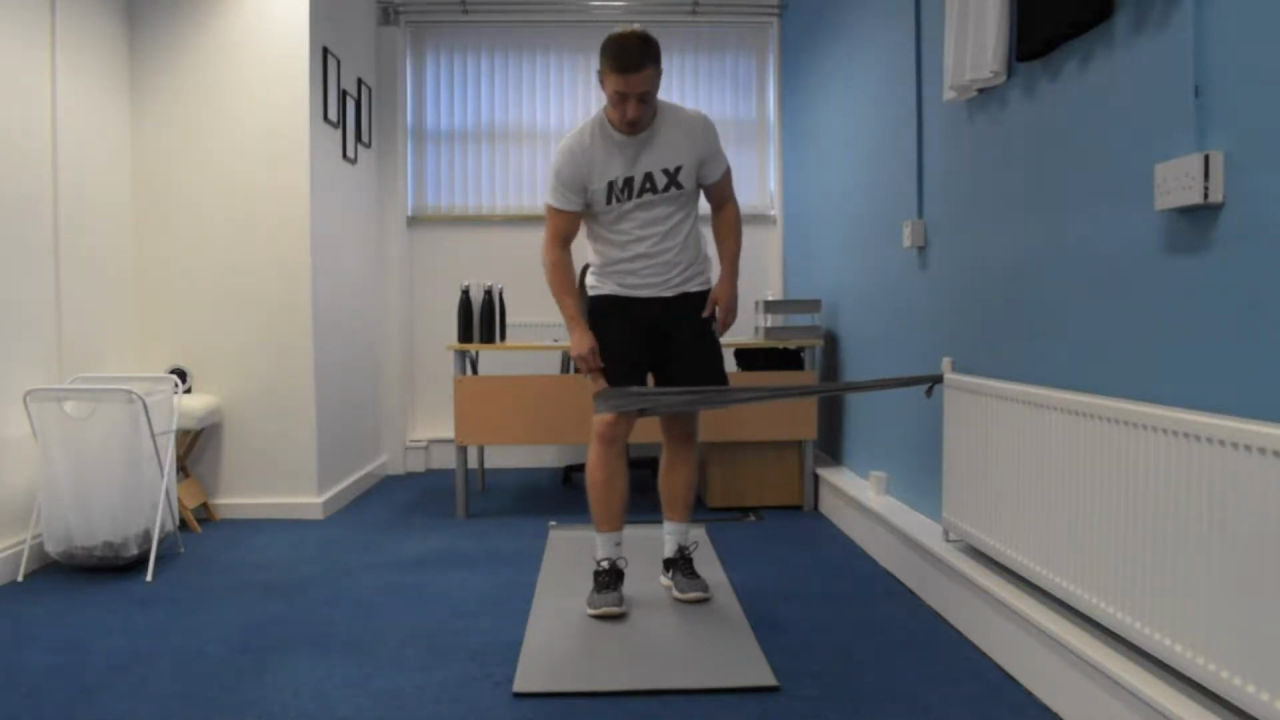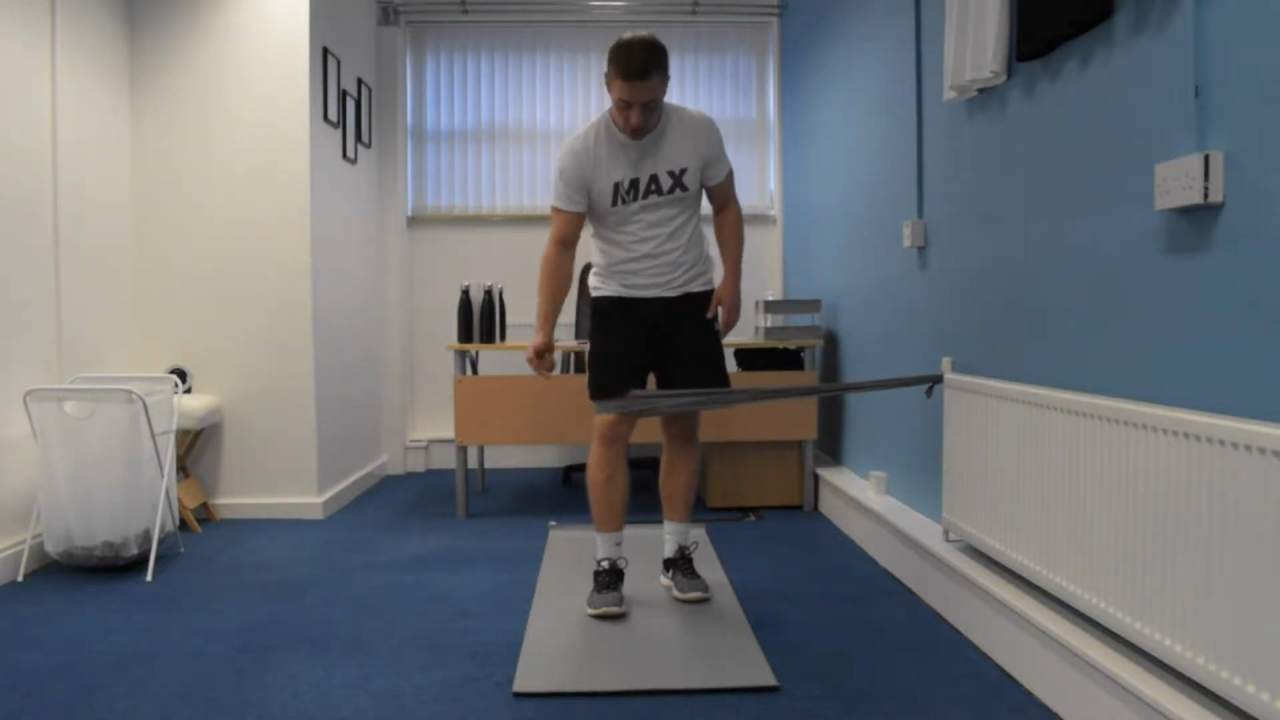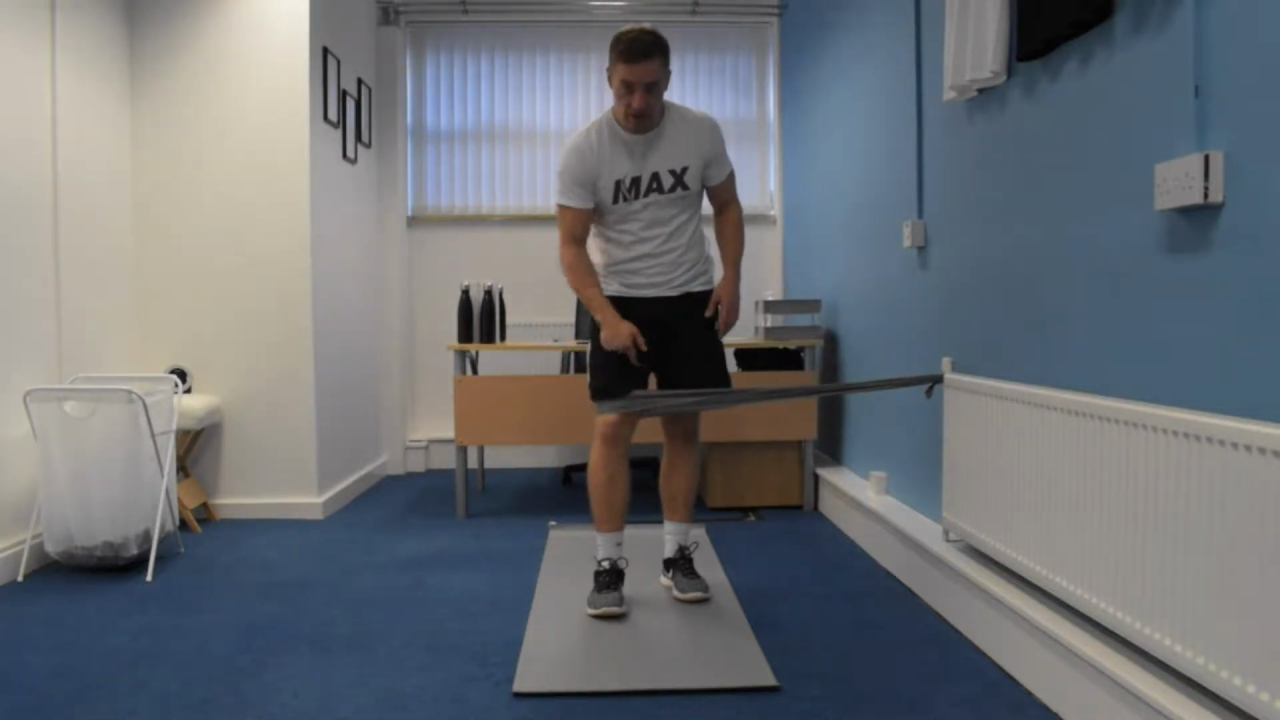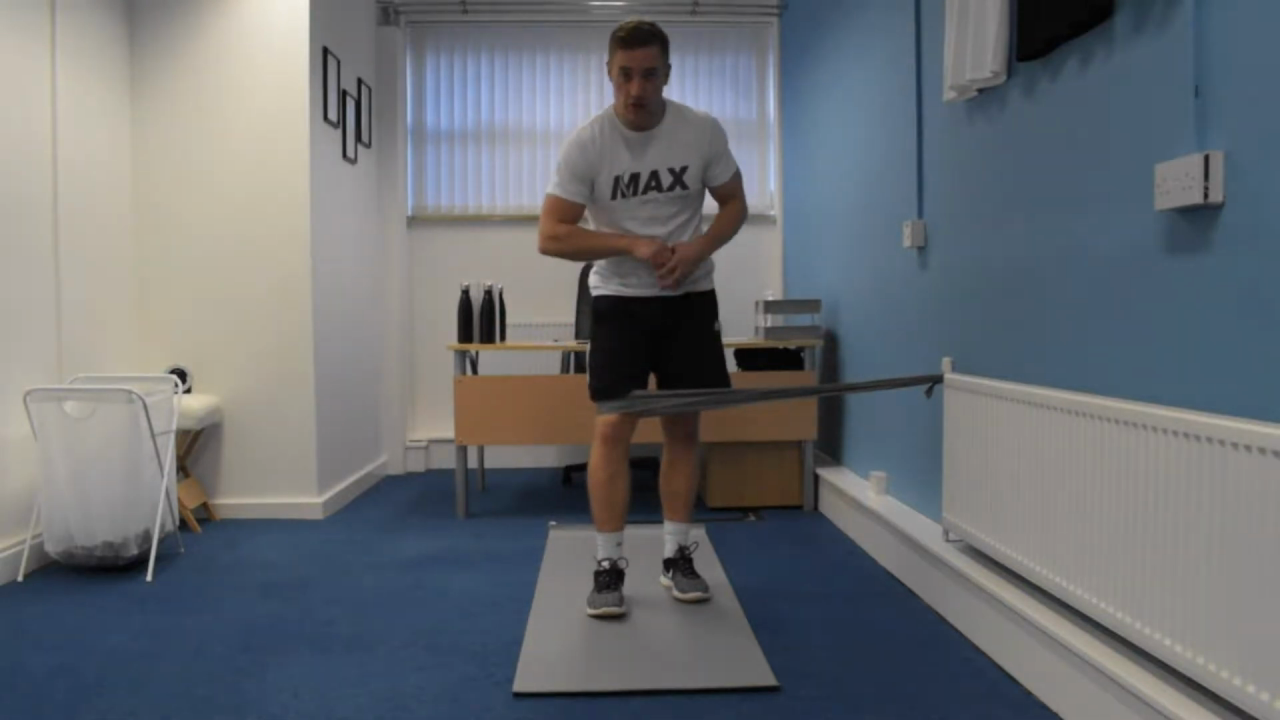
dt=0.4s
person 1, frame 1
left shoulder: (695, 130)
right shoulder: (577, 151)
left elbow: (725, 204)
right elbow: (557, 243)
left wrist: (729, 278)
right wrist: (576, 325)
left hip: (688, 298)
right hip: (615, 301)
left knee: (682, 427)
right knee: (609, 427)
left ankle: (677, 556)
right ankle: (608, 565)
person 1, frame 2
left shoulder: (700, 131)
right shoulder: (581, 153)
left elbow: (726, 207)
right elbow: (561, 246)
left wrist: (731, 278)
right wrist: (544, 328)
left hip: (690, 299)
right hip: (619, 302)
left knee: (683, 426)
right knee: (610, 428)
left ankle: (678, 556)
right ankle: (609, 566)
person 1, frame 3
left shoulder: (701, 131)
right shoulder: (584, 150)
left elbow: (727, 207)
right elbow: (573, 247)
left wrist: (729, 278)
right wrist: (606, 319)
left hip: (691, 299)
right hip: (622, 308)
left knee: (683, 428)
right knee: (612, 429)
left ankle: (677, 556)
right ankle: (608, 566)
person 1, frame 4
left shoulder: (703, 131)
right shoulder: (586, 144)
left elbow: (735, 204)
right elbow: (551, 235)
left wrist: (702, 245)
right wrist: (631, 242)
left hip: (690, 299)
right hip: (619, 301)
left knee: (682, 428)
right knee: (612, 429)
left ankle: (677, 556)
right ankle: (608, 566)
